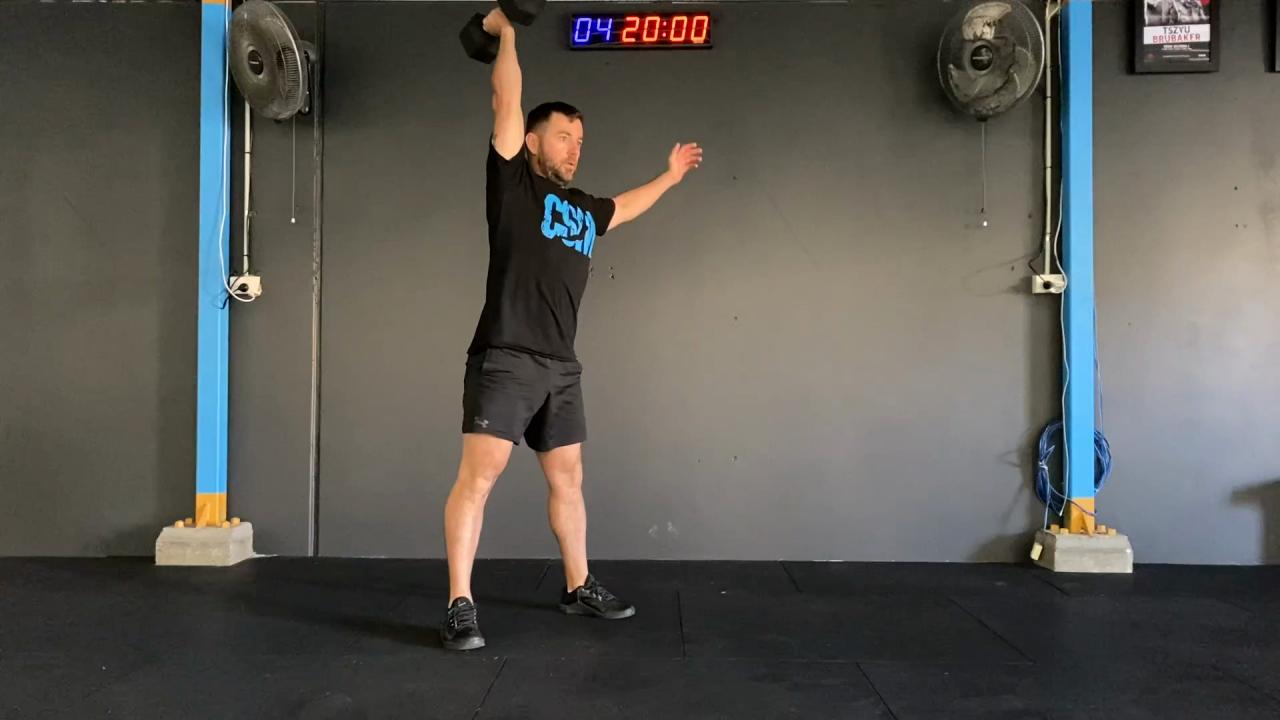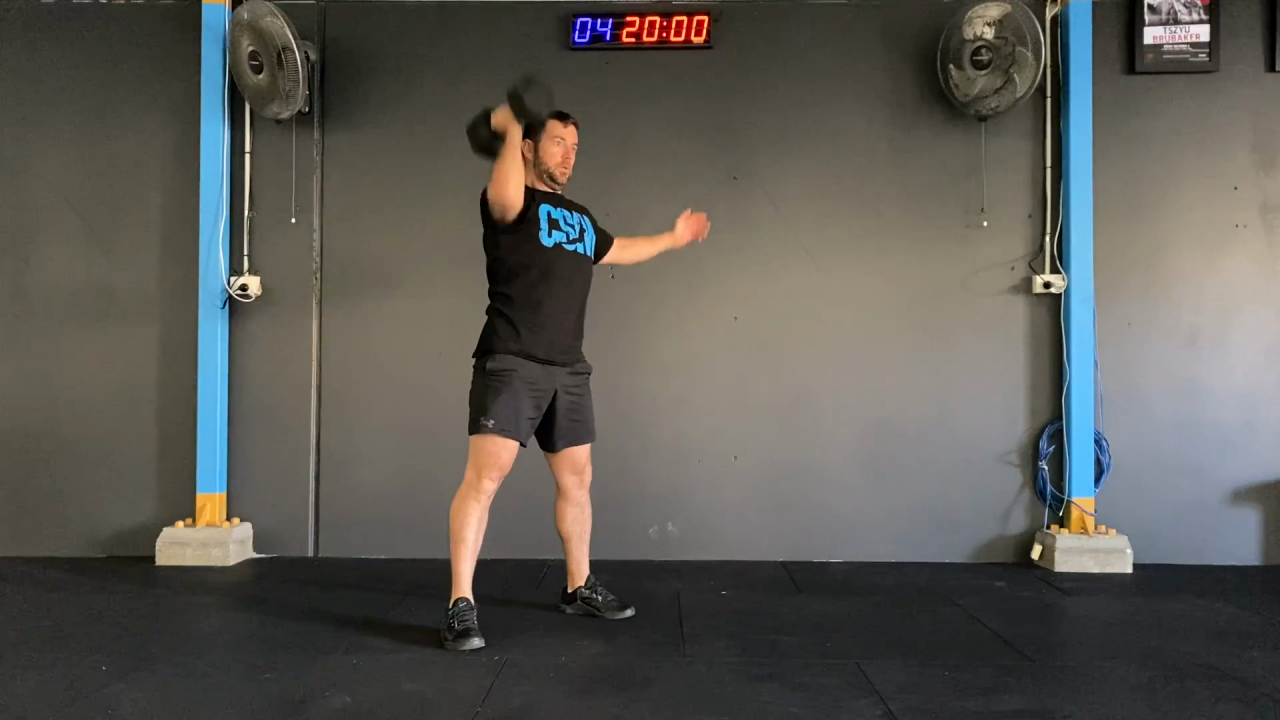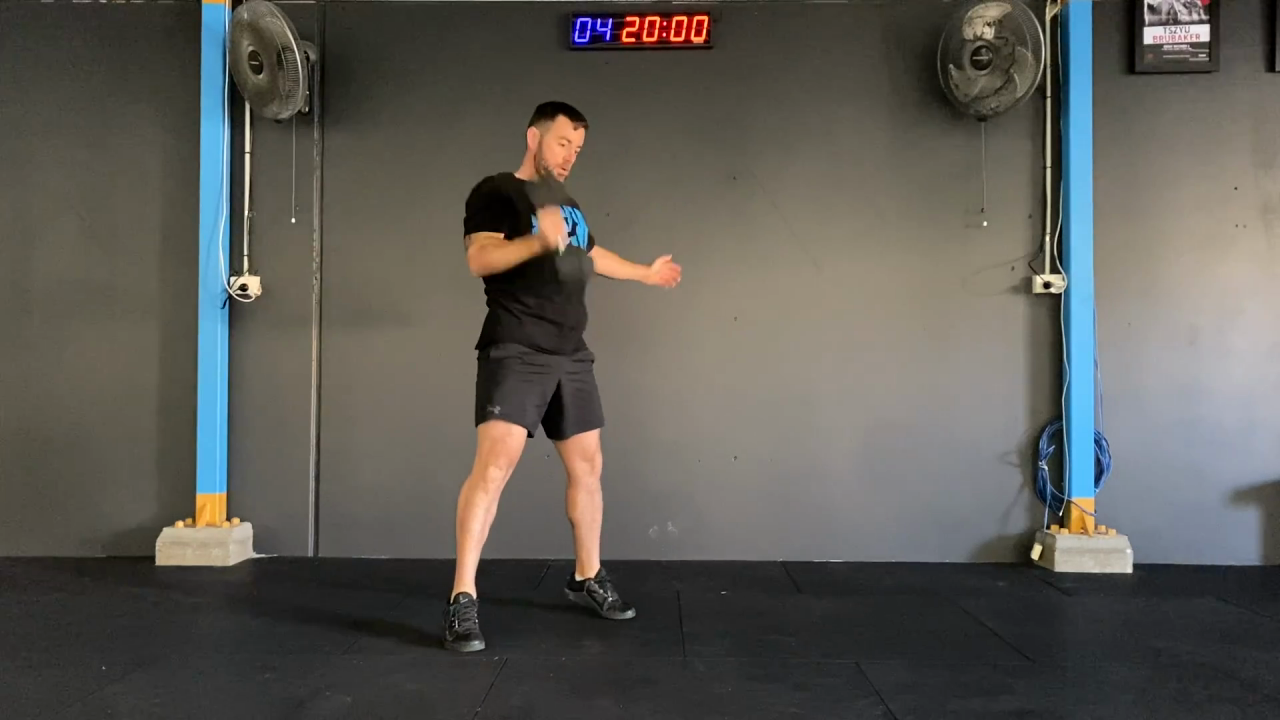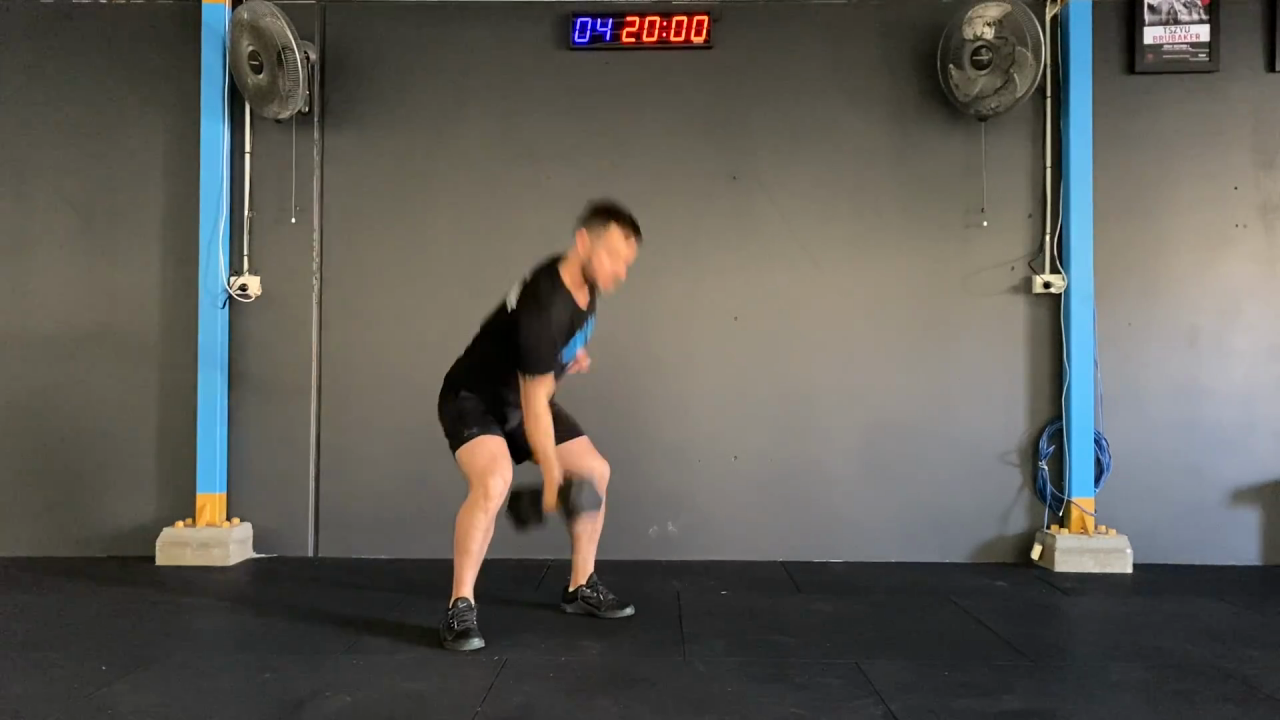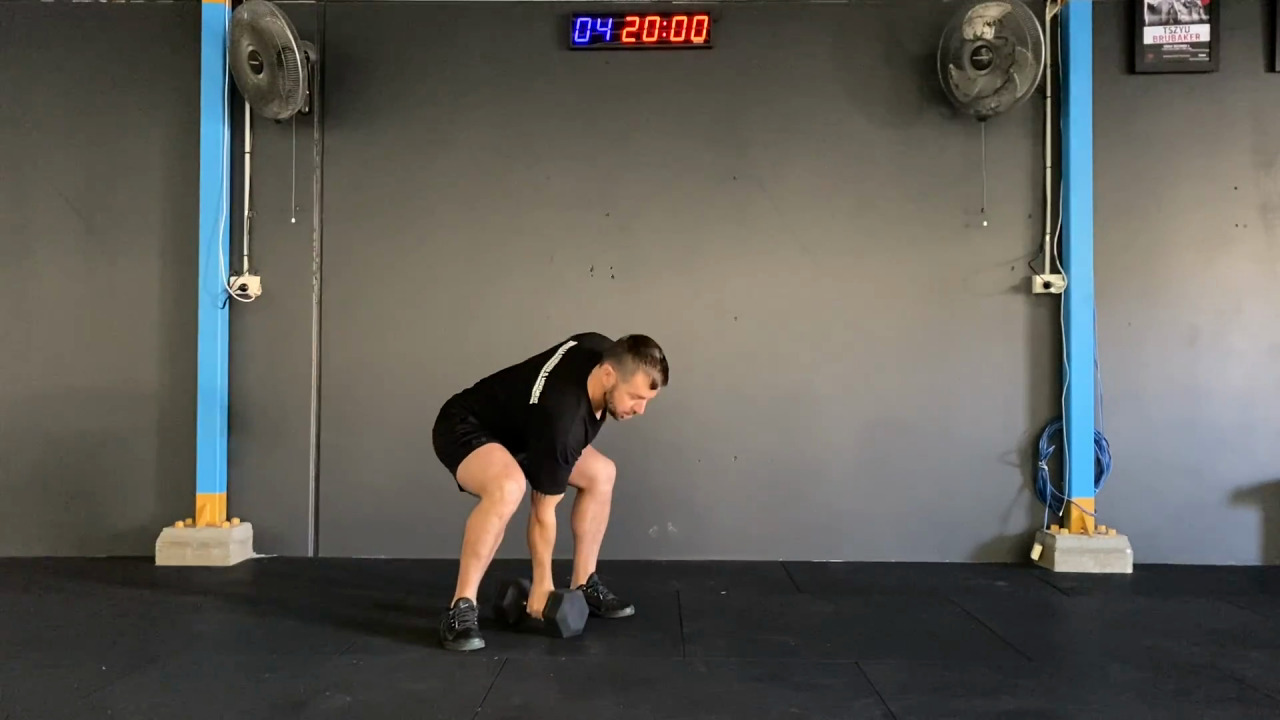
dt=0.4s
person 1, frame 1
left shoulder: (582, 207)
right shoulder: (513, 183)
left elbow: (625, 207)
right elbow: (505, 107)
left wrist: (670, 175)
right wrist: (505, 36)
left hip: (559, 366)
right hip: (505, 360)
left knee: (568, 478)
right knee: (479, 477)
left ankle: (579, 587)
right ankle: (459, 604)
person 1, frame 2
left shoulder: (578, 214)
right shoulder: (513, 200)
left elbow: (610, 250)
right elbow: (506, 201)
left wrist: (670, 237)
right wrist: (510, 133)
left hip: (568, 367)
right hip: (511, 362)
left knee: (577, 480)
right knee: (484, 478)
left ankle: (579, 588)
right ankle: (461, 606)
person 1, frame 3
left shoulder: (566, 202)
right shoulder: (495, 194)
left elbow: (590, 253)
right elbow: (479, 259)
left wrist: (644, 272)
right wrist: (538, 239)
left hip: (571, 356)
right hip: (515, 354)
left knee: (588, 467)
right knee: (494, 467)
left ankle: (588, 579)
right ankle: (462, 601)
person 1, frame 4
left shoulder: (581, 281)
right shoulder: (544, 305)
right elbow: (536, 403)
left wrist: (575, 352)
right wrist: (552, 480)
left hip: (520, 401)
right hip: (473, 400)
left knee: (596, 472)
right knee: (494, 483)
left ankle: (581, 587)
right ankle: (460, 606)
person 1, frame 5
left shoulder: (601, 349)
right shoulder: (562, 420)
right elbow: (544, 512)
right wrist: (542, 586)
left hip: (513, 426)
right hip: (465, 428)
left knee: (601, 474)
right knee: (508, 487)
left ankle: (583, 585)
right ankle: (461, 609)
